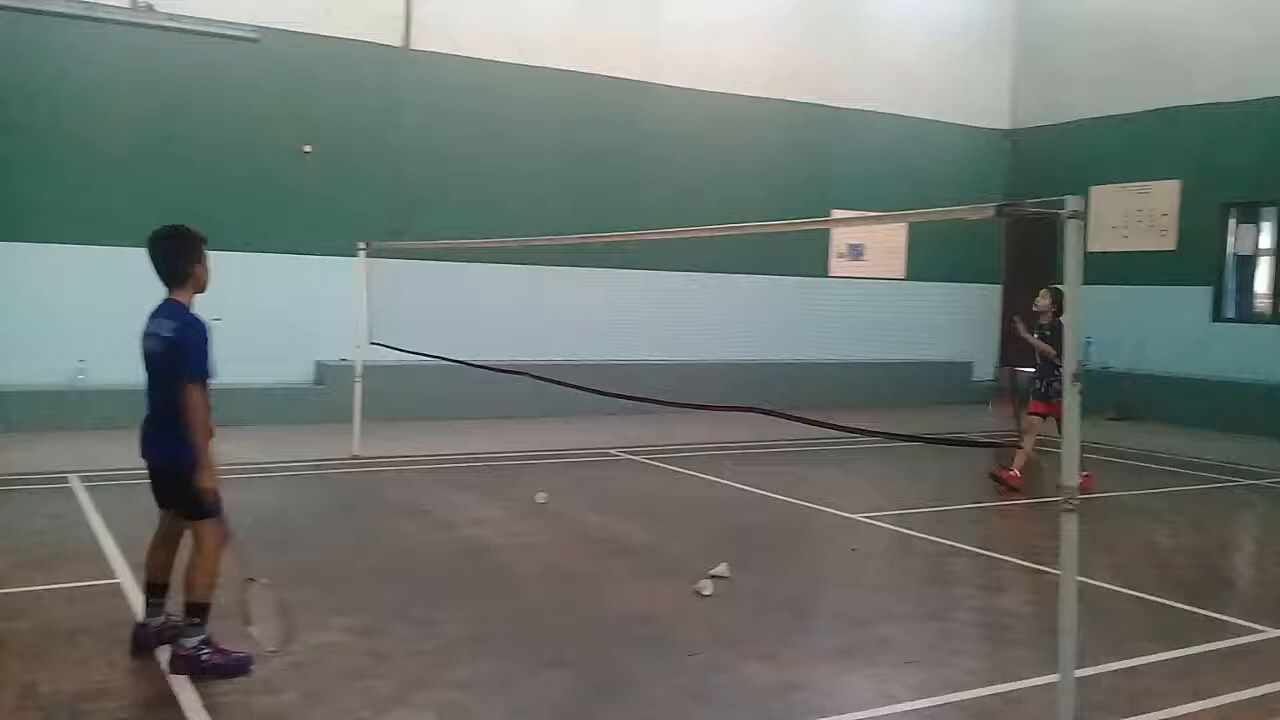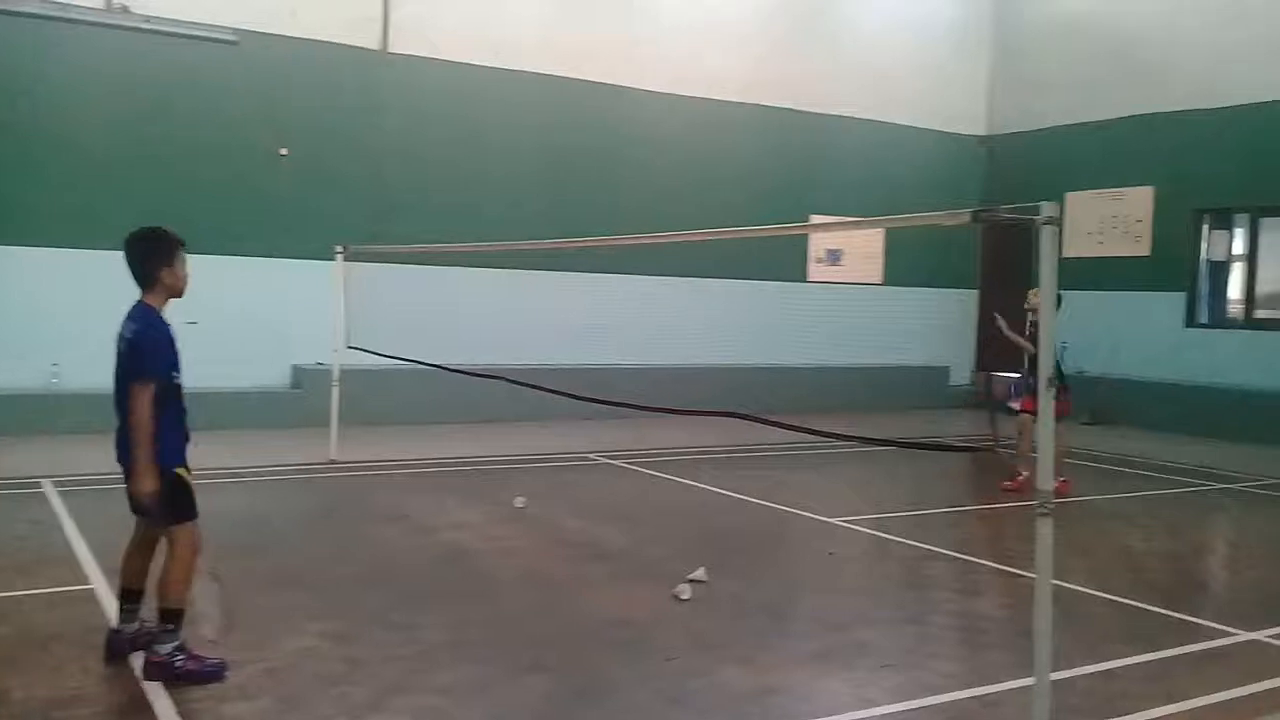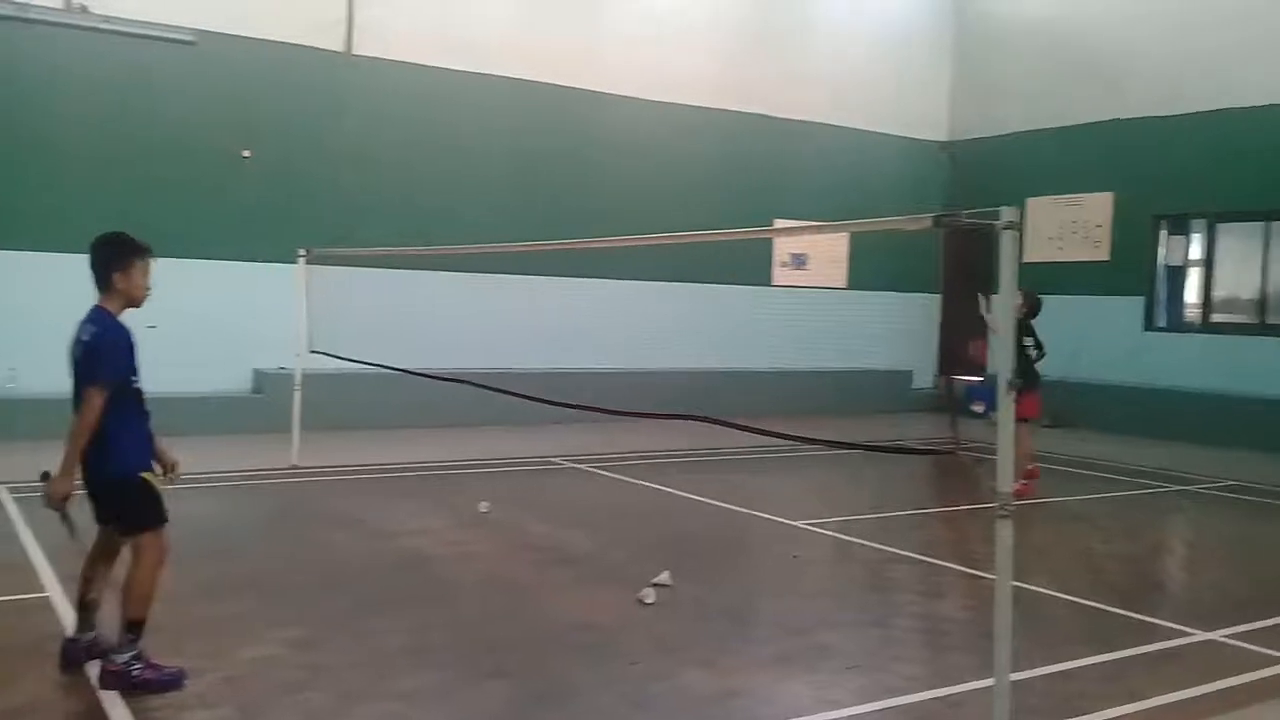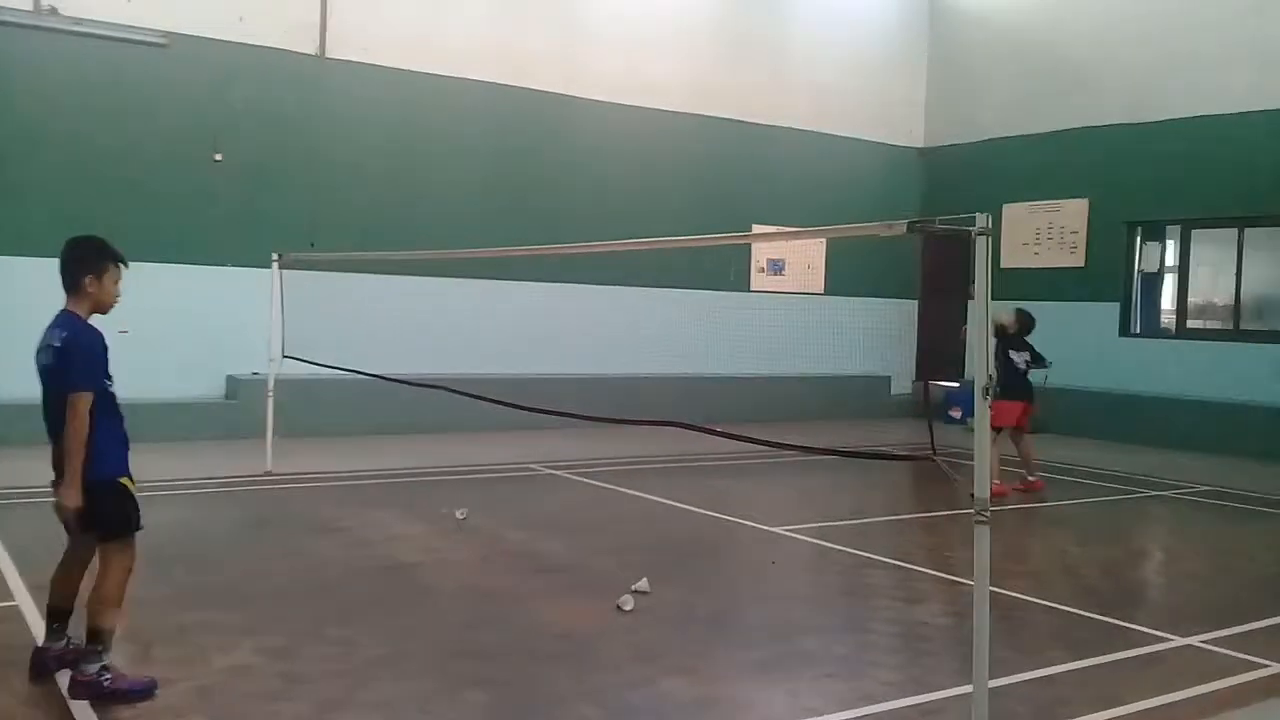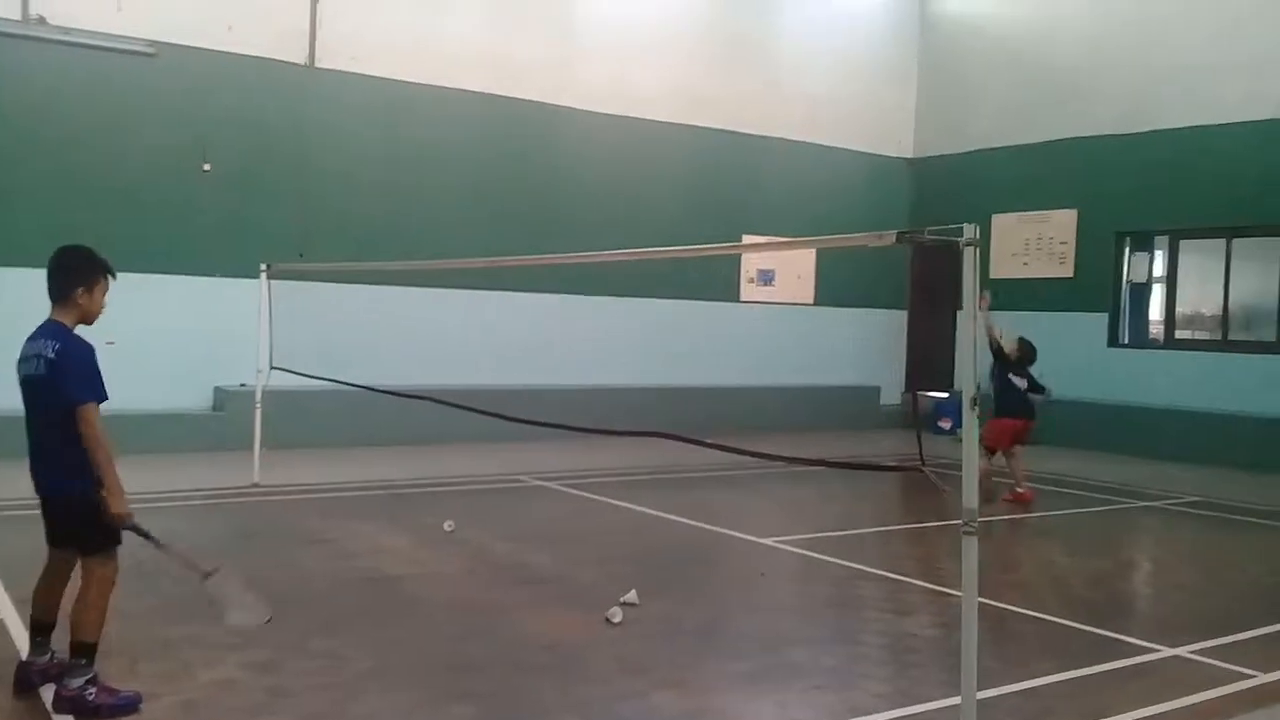
dt=0.2s
person 1, frame 1
left shoulder: (158, 320)
right shoulder: (190, 328)
right elbow: (192, 400)
right wrist: (206, 464)
left hip: (160, 447)
right hip: (182, 453)
left knee: (171, 527)
right knee: (210, 536)
left ankle: (153, 621)
right ankle: (191, 644)
person 1, frame 2
left shoulder: (138, 321)
right shoulder: (154, 329)
right elbow: (141, 403)
right wrist: (143, 468)
left hip: (147, 456)
right hip: (155, 458)
left knee: (148, 533)
right knee: (185, 543)
left ankle: (127, 628)
right ankle: (165, 651)
person 1, frame 3
left shoulder: (94, 327)
right shoulder: (112, 333)
right elbow: (91, 406)
left wrist: (157, 450)
right wrist: (67, 470)
left hip: (109, 462)
right hip: (123, 465)
left knee: (110, 541)
right knee: (151, 550)
left ankle: (82, 638)
right ankle: (124, 660)
person 1, frame 4
left shoulder: (54, 333)
right shoulder: (85, 338)
right elbow: (79, 413)
right wrist: (71, 482)
left hip: (77, 471)
right hip: (99, 473)
left knee: (81, 549)
right knee: (119, 558)
left ankle: (52, 646)
right ankle: (92, 670)
person 1, frame 5
left shoulder: (35, 344)
right shoulder: (74, 350)
right elbow: (88, 425)
right wrist: (113, 490)
left hip: (51, 480)
right hip: (79, 484)
left knee: (61, 563)
right knee: (101, 572)
left ankle: (37, 660)
person 2, frame 1
left shoulder: (1057, 328)
right shoulder: (1038, 328)
left elbow: (1054, 354)
left wrist: (1027, 337)
left hip: (1060, 387)
right hip: (1042, 387)
right knee: (1030, 427)
left ankle: (1082, 475)
right ankle: (1015, 473)
person 2, frame 2
right shoulder: (1032, 324)
left elbow: (1032, 350)
left wrist: (1008, 333)
left hip: (1052, 384)
right hip: (1034, 383)
left knee: (1054, 429)
right knee: (1024, 424)
left ankle: (1060, 480)
right ankle: (1022, 475)
person 2, frame 3
left shoulder: (1020, 326)
right shoulder: (1028, 328)
right elbow: (1042, 351)
left hip: (1023, 385)
right hip: (1028, 383)
left knee: (1021, 431)
right knee: (1024, 430)
left ankle: (1023, 482)
right ankle: (1029, 467)
person 2, frame 4
left shoulder: (1005, 338)
right shoulder: (1026, 346)
left elbow: (995, 322)
right elbow: (1044, 363)
left hip: (1008, 398)
right hip: (1025, 398)
left knee: (990, 437)
right knee: (1020, 437)
left ankle: (996, 484)
right ankle: (1032, 478)
person 2, frame 5
left shoulder: (1004, 363)
right shoulder: (1026, 376)
left elbow: (993, 337)
right elbow: (1045, 393)
left wrist: (984, 310)
left hip: (1006, 419)
right hip: (1026, 419)
left knee: (983, 453)
right knee: (1010, 451)
left ankle: (986, 487)
right ankle: (1021, 490)
